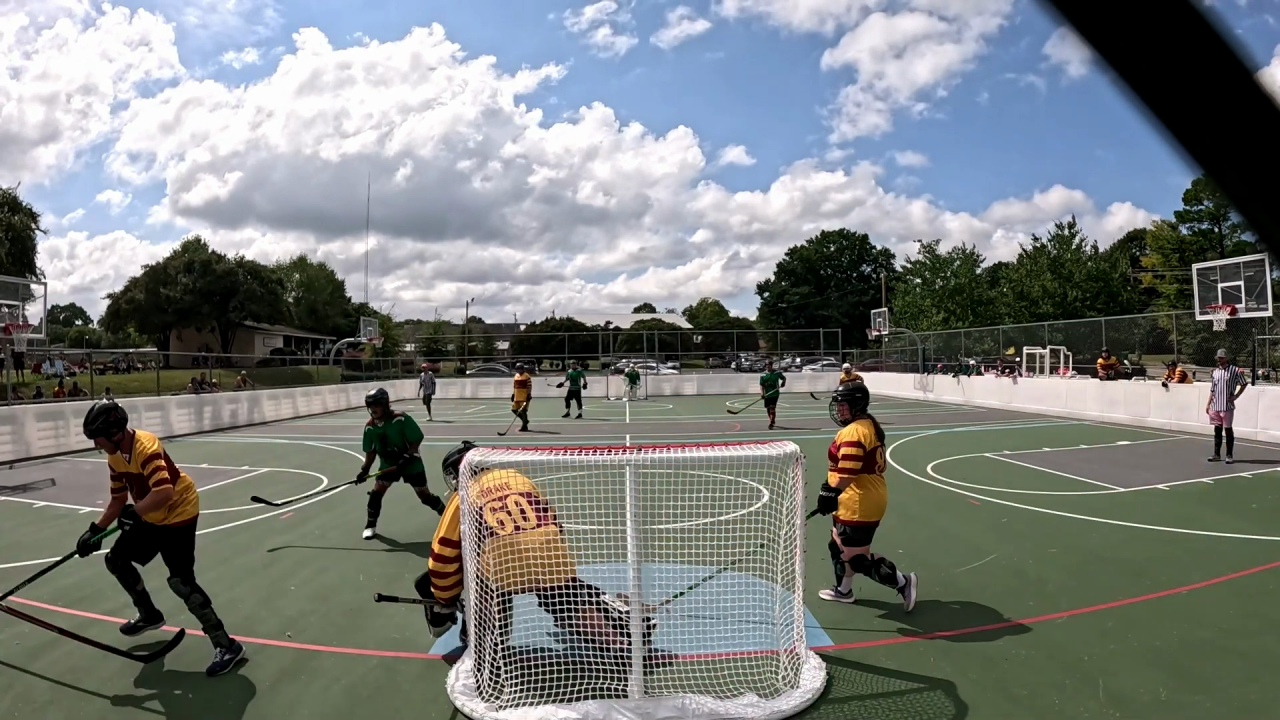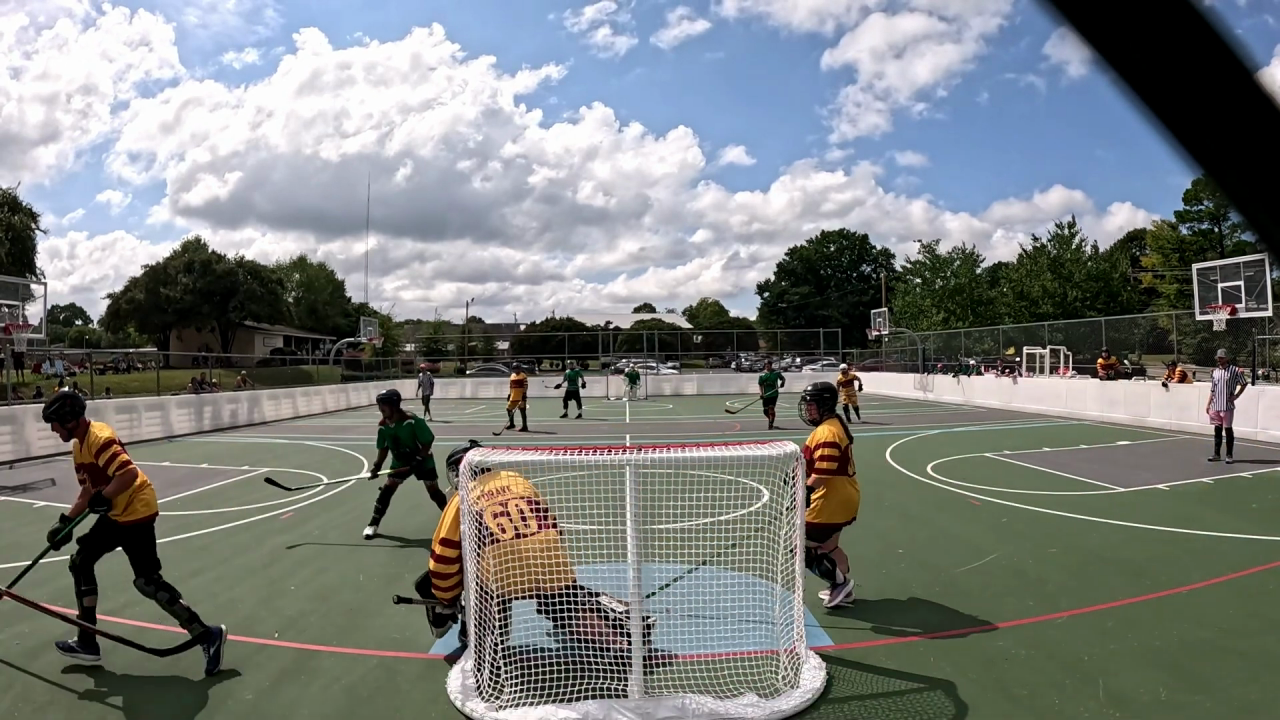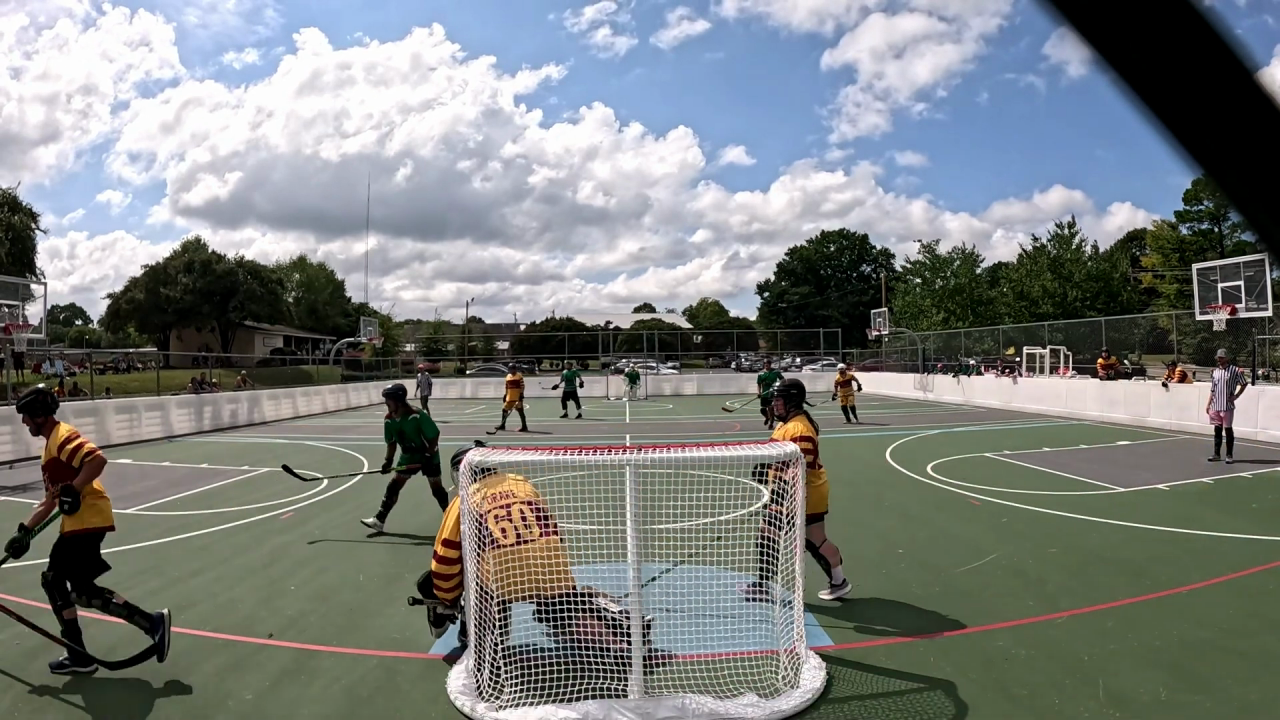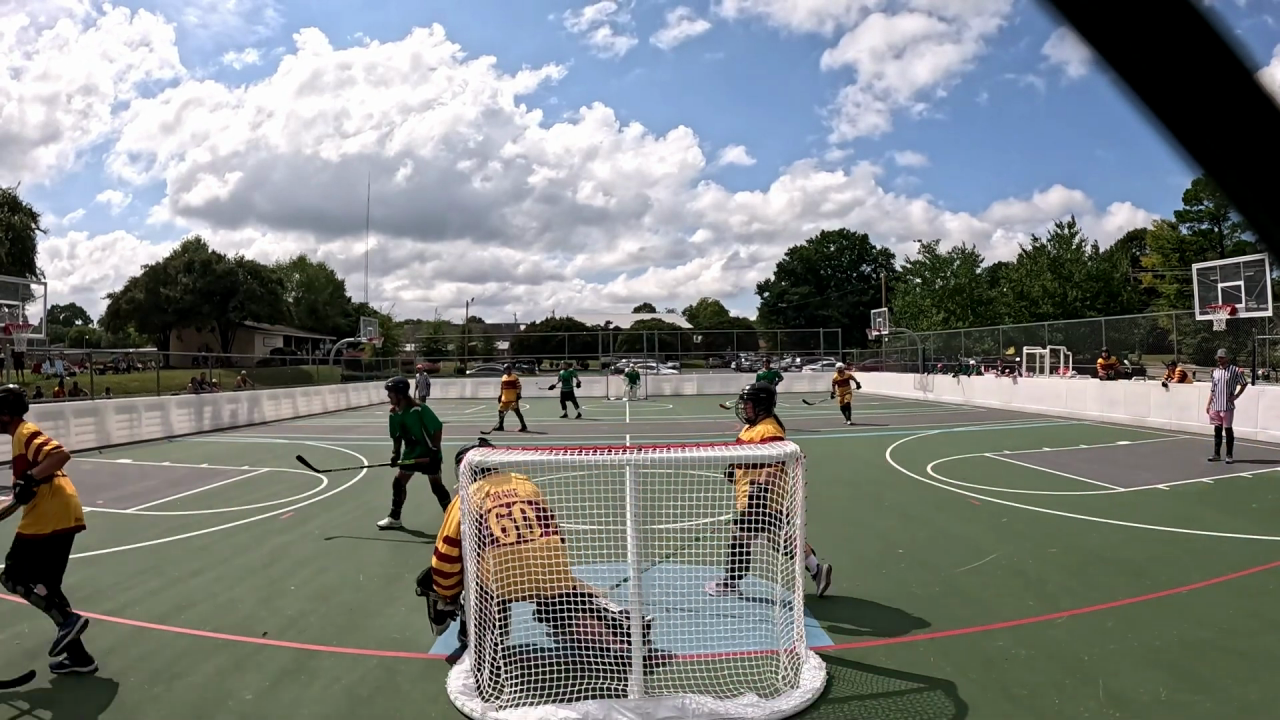
dt=0.1s
person 1, frame 1
left shoulder: (147, 449)
right shoulder: (115, 454)
left elbow: (164, 491)
right elbow: (118, 499)
left wrist: (134, 513)
right wrist: (95, 529)
left hip: (178, 512)
right hip: (152, 516)
left knee: (181, 581)
right knee: (116, 558)
left ankle: (227, 646)
right ankle: (149, 614)
person 1, frame 2
left shoulder: (100, 439)
right shoulder: (78, 445)
left elbow: (128, 474)
right elbow: (87, 490)
left wrist: (104, 497)
right wrist: (65, 521)
left hip: (137, 510)
right hip: (116, 512)
left knee: (146, 580)
right knee: (79, 559)
left ankle: (207, 635)
right ankle: (87, 642)
person 1, frame 3
left shoulder: (63, 437)
right shoulder: (52, 444)
left elbow: (98, 459)
right elbow: (52, 499)
left wrist: (73, 490)
right wrist: (25, 529)
left hip: (87, 520)
right hip: (81, 520)
left knee: (83, 590)
right knee: (52, 580)
left ankle: (152, 622)
right ankle: (78, 656)
person 1, frame 4
left shoulder: (26, 434)
left elbow: (61, 455)
left wrist: (30, 479)
left hip: (49, 519)
right hip: (66, 517)
right knee: (43, 584)
left ankle: (68, 620)
right ankle: (77, 655)
person 2, frame 1
left shoulder: (461, 498)
right shoulder: (518, 478)
left elbow: (443, 560)
right elbow: (549, 520)
left wrist: (444, 603)
left hip: (502, 565)
right hip: (551, 556)
right knee: (575, 604)
person 2, frame 2
left shoulder: (461, 499)
right shoulder: (519, 480)
left elbow: (444, 560)
right elbow: (549, 524)
left wrist: (446, 603)
left hip: (502, 569)
right hip: (550, 562)
right knee: (575, 610)
person 2, frame 3
left shoulder: (464, 500)
right shoulder: (523, 484)
left elbow: (446, 561)
left wrist: (446, 603)
left hip: (503, 573)
right hip: (552, 567)
right knee: (573, 612)
person 2, frame 4
left shoulder: (466, 498)
right shoulder: (526, 483)
left elbow: (447, 558)
right elbow: (551, 528)
left wrist: (446, 600)
left hip: (502, 573)
right hip: (551, 567)
right knee: (572, 614)
person 3, frame 1
left shoulder: (853, 433)
right shoulder: (866, 426)
left elbow: (848, 471)
left wrist: (827, 493)
left hip: (859, 503)
right hip: (861, 500)
left knee: (857, 557)
right knee: (838, 545)
left ankle: (903, 583)
right ankle: (843, 590)
person 3, frame 2
left shoulder: (827, 433)
right shoulder: (832, 426)
left elbow: (823, 472)
left wrist: (805, 492)
right wrist: (802, 481)
left hip: (831, 502)
right hip: (838, 498)
left knee: (808, 551)
right knee: (828, 547)
left ankle: (840, 583)
right ankle: (842, 588)
person 3, frame 3
left shoulder: (799, 428)
right shoulder: (787, 423)
left elbow: (802, 464)
left wrist: (782, 488)
left hip: (802, 494)
right hip: (812, 494)
left knee: (769, 538)
right knee: (817, 541)
left ankle: (761, 588)
right ankle: (839, 583)
person 3, frame 4
left shoulder: (768, 431)
right shoulder: (752, 427)
left elbow: (772, 465)
left wrist: (760, 488)
right wrist: (735, 467)
left hip: (763, 496)
right hip: (758, 494)
left knee: (740, 540)
right knee: (783, 539)
left ankle: (731, 583)
right ankle: (818, 571)
